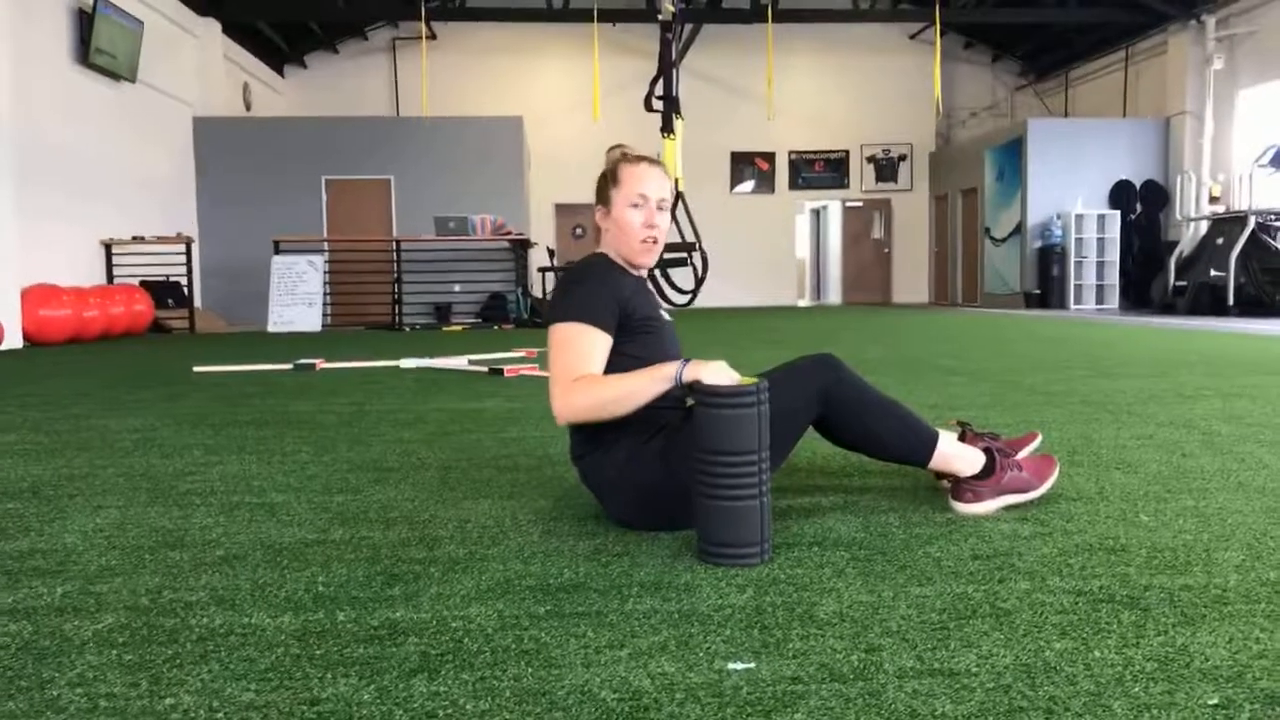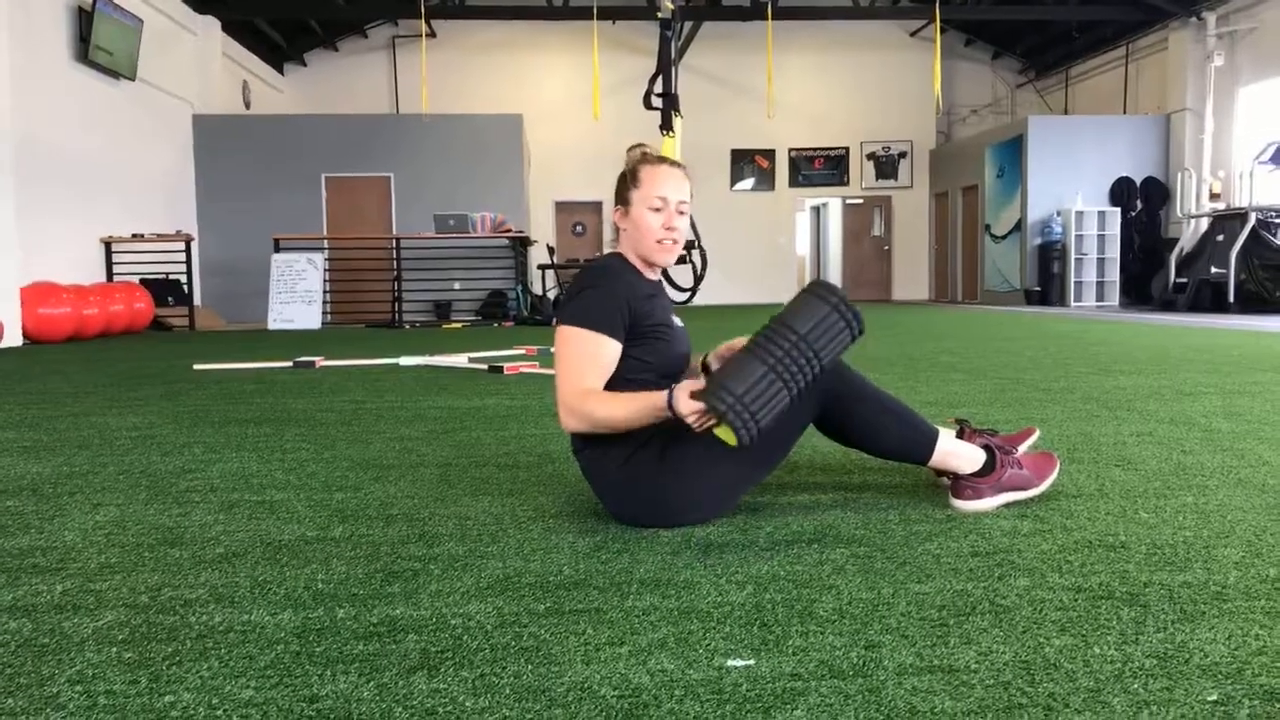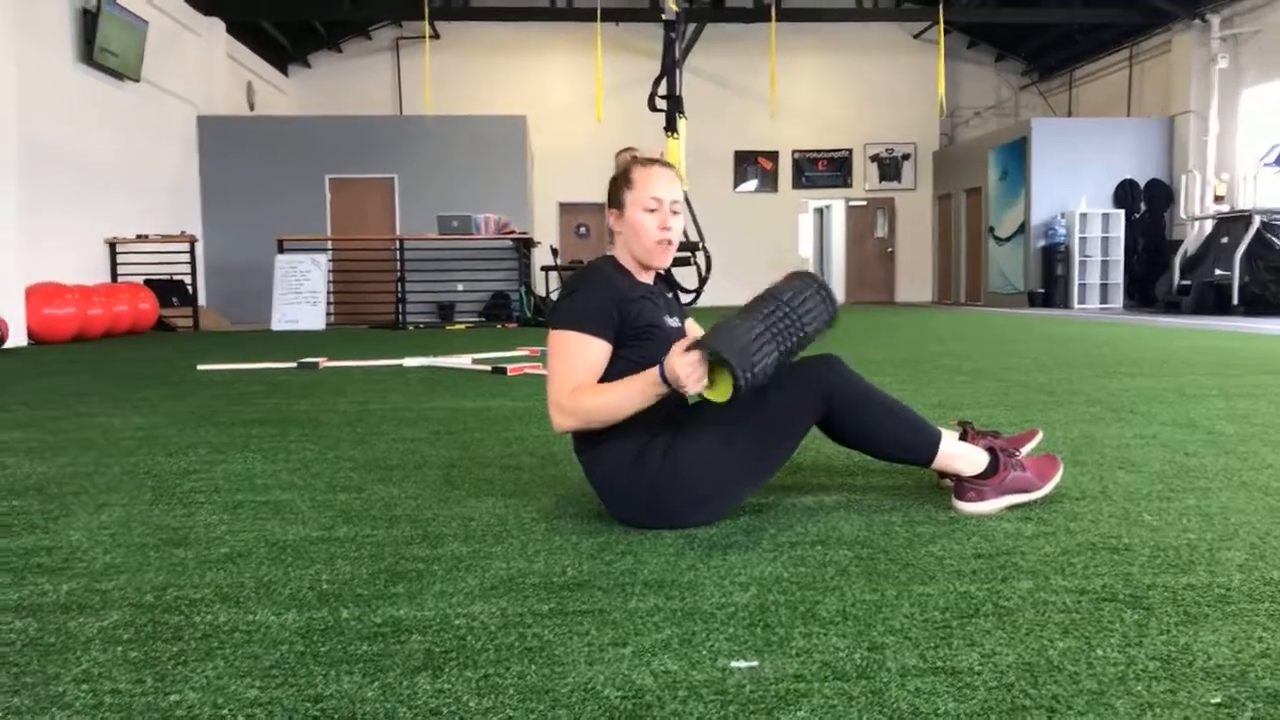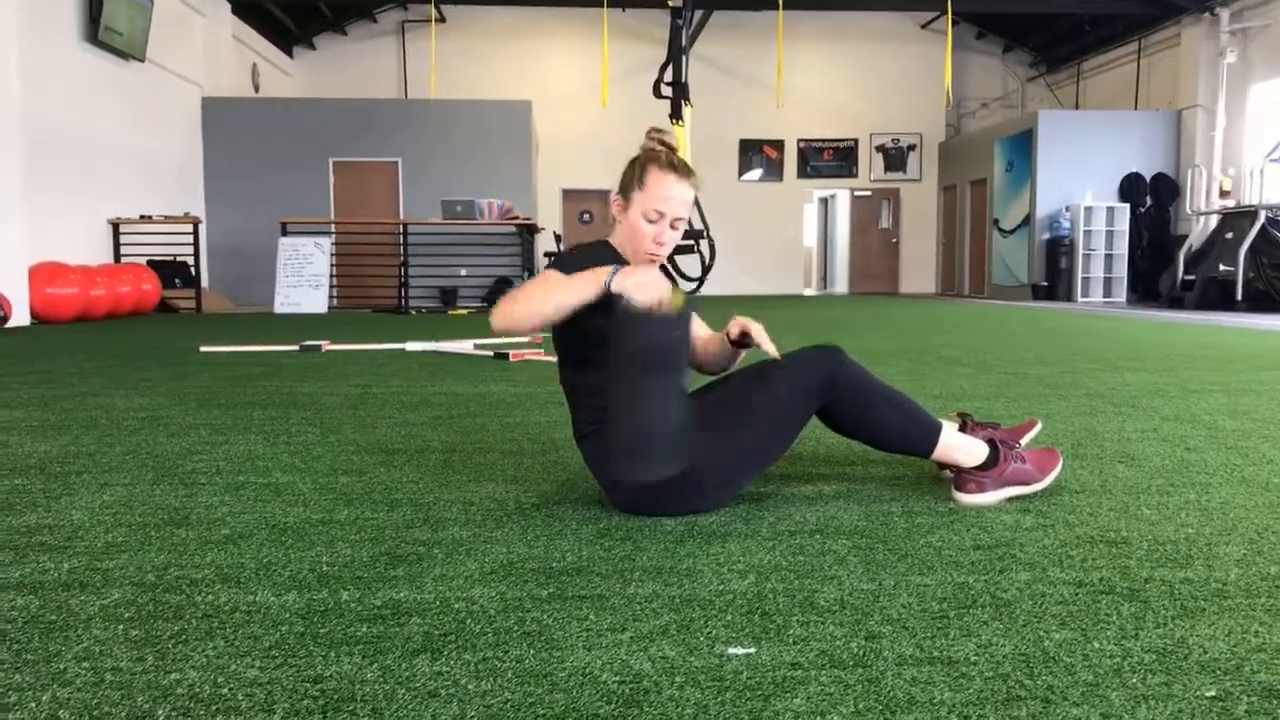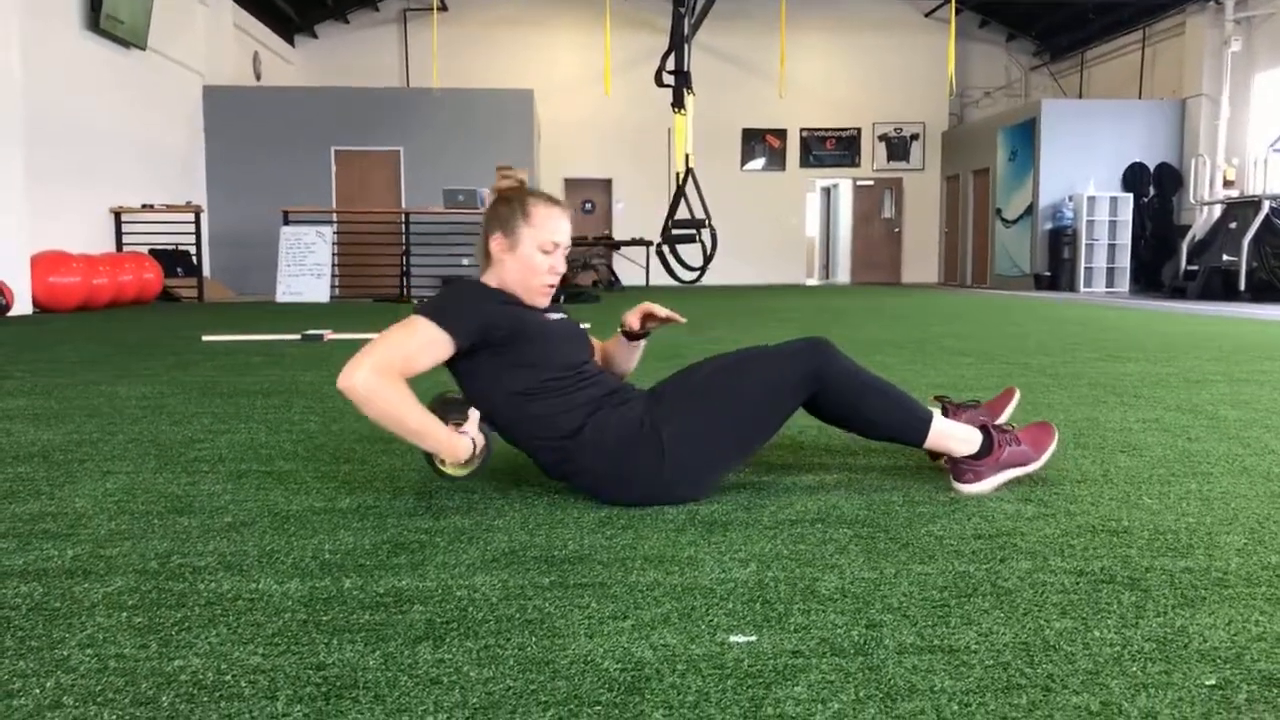
dt=1s
person 1, frame 1
left shoulder: (627, 283)
right shoulder: (593, 283)
right elbow: (569, 401)
left wrist: (696, 381)
right wrist: (684, 370)
left hip: (654, 465)
right hip: (645, 482)
left knee: (816, 384)
right knee: (820, 378)
left ankle: (962, 449)
right ankle: (977, 471)
person 1, frame 2
left shoulder: (643, 285)
right shoulder: (604, 287)
right elbow: (575, 408)
left wrist: (708, 365)
right wrist: (670, 404)
left hip: (661, 460)
right hip: (646, 483)
left knee: (813, 373)
right knee: (818, 375)
left ankle: (959, 445)
right ankle: (976, 469)
person 1, frame 3
left shoulder: (652, 289)
right shoulder: (595, 290)
left elbow: (713, 360)
right elbow: (565, 409)
right wrist: (663, 379)
left hip: (669, 456)
right hip: (649, 482)
left knee: (814, 380)
right knee: (822, 379)
left ankle: (962, 449)
right ankle: (979, 471)
person 1, frame 4
left shoulder: (656, 280)
right shoulder: (591, 266)
left elbow: (708, 359)
right elbow: (506, 316)
left wrist: (732, 337)
right wrist: (608, 278)
left hip: (668, 442)
right hip: (651, 473)
left knee: (815, 370)
right knee: (823, 370)
left ankle: (961, 438)
right ankle: (980, 462)
person 1, frame 5
left shoulder: (531, 308)
right shoulder: (470, 305)
right elbow: (361, 376)
left wrist: (631, 331)
right wrist: (450, 444)
left hip: (635, 430)
right hip: (635, 459)
left knee: (791, 362)
right knee: (811, 359)
left ankle: (949, 423)
right ankle: (972, 450)
